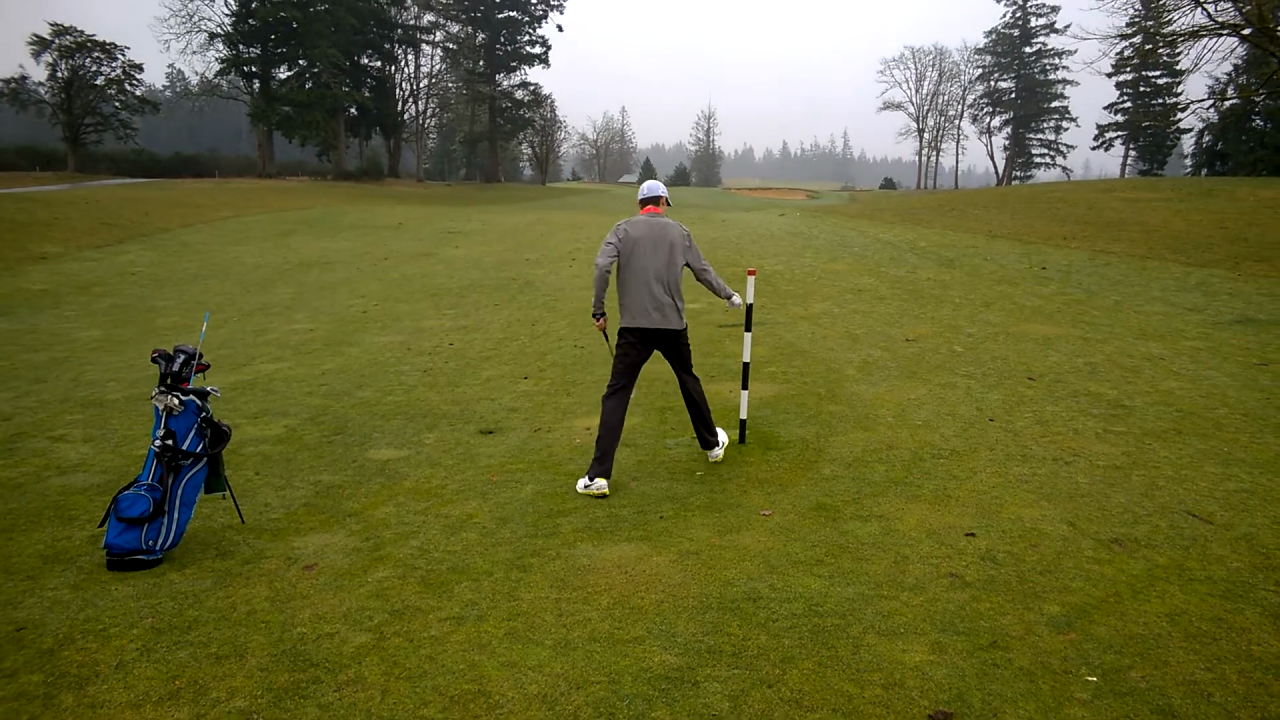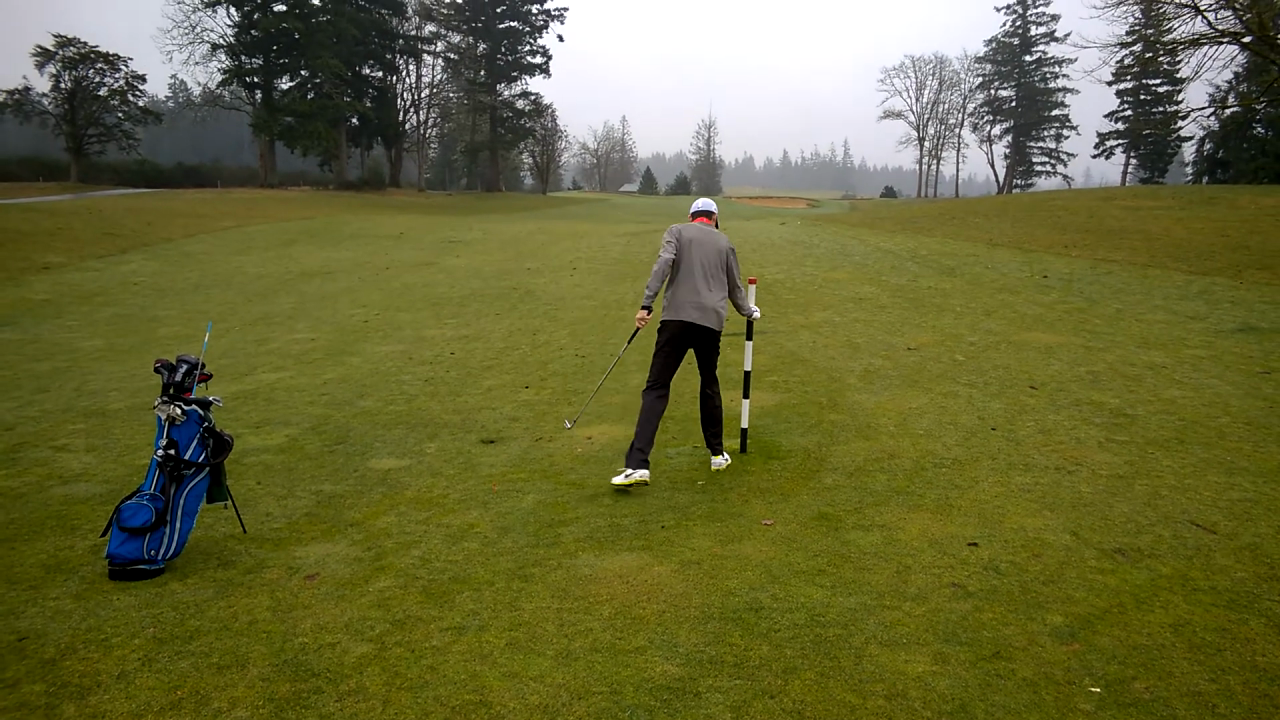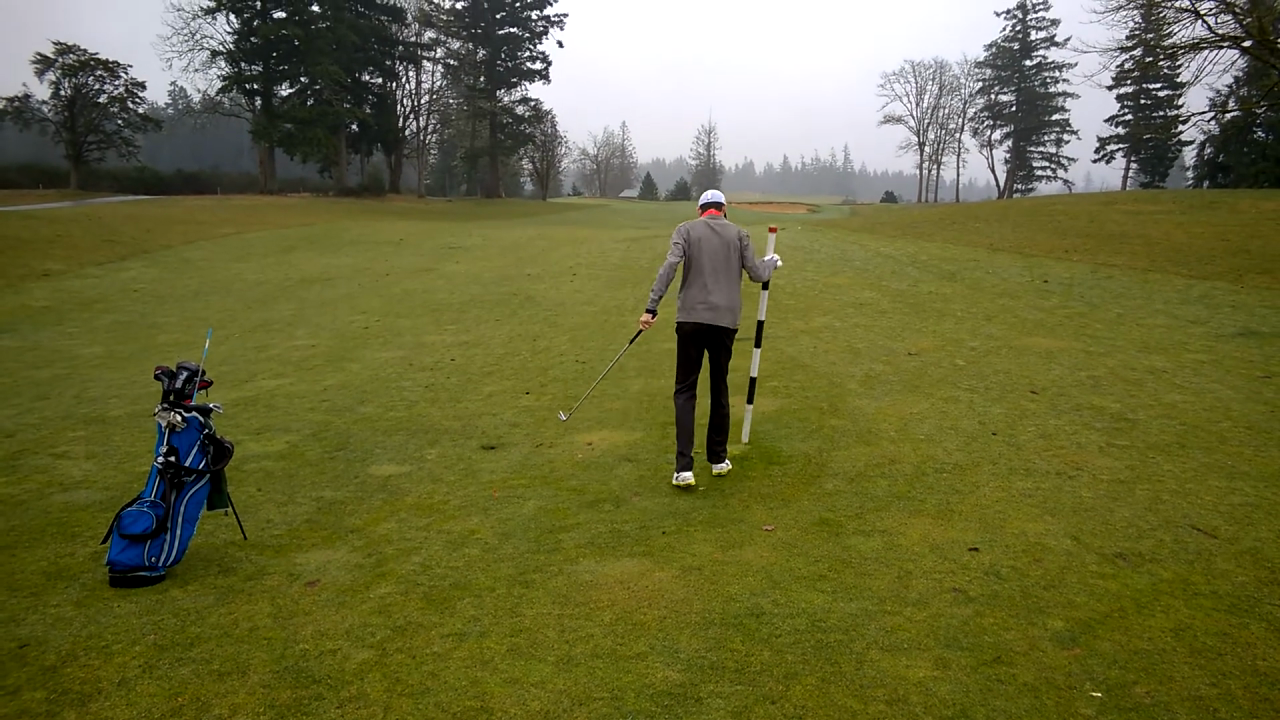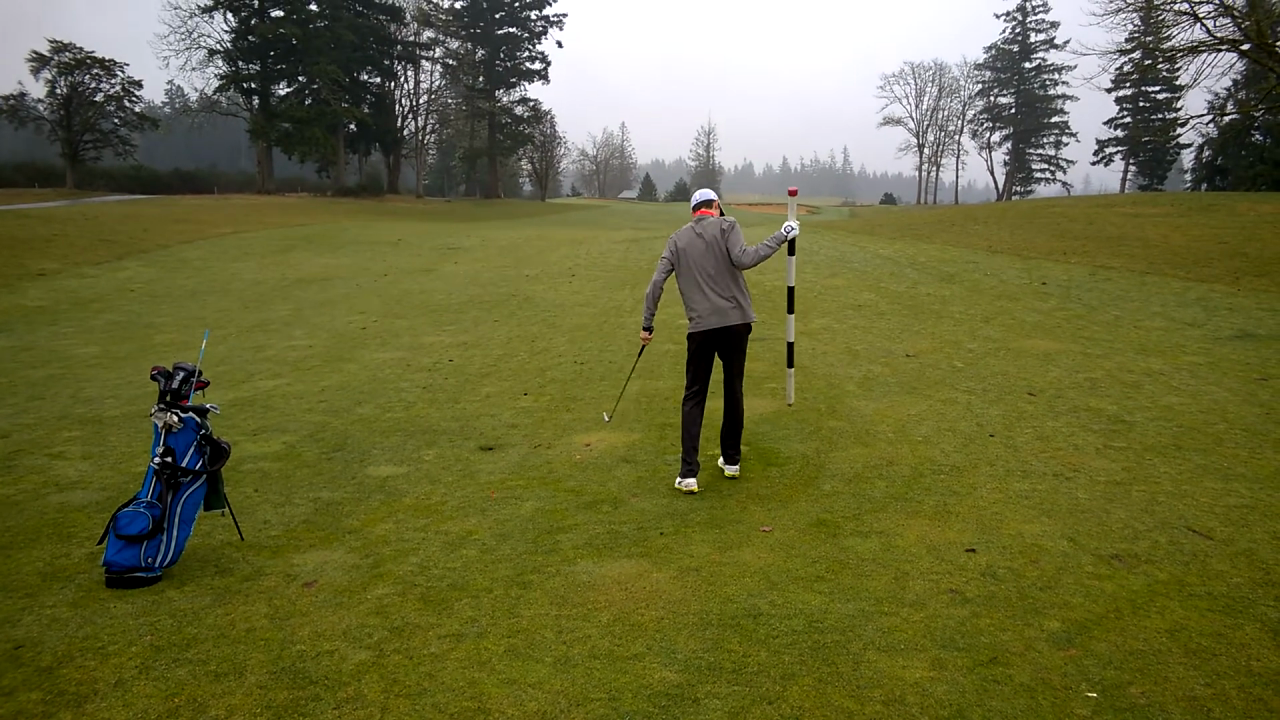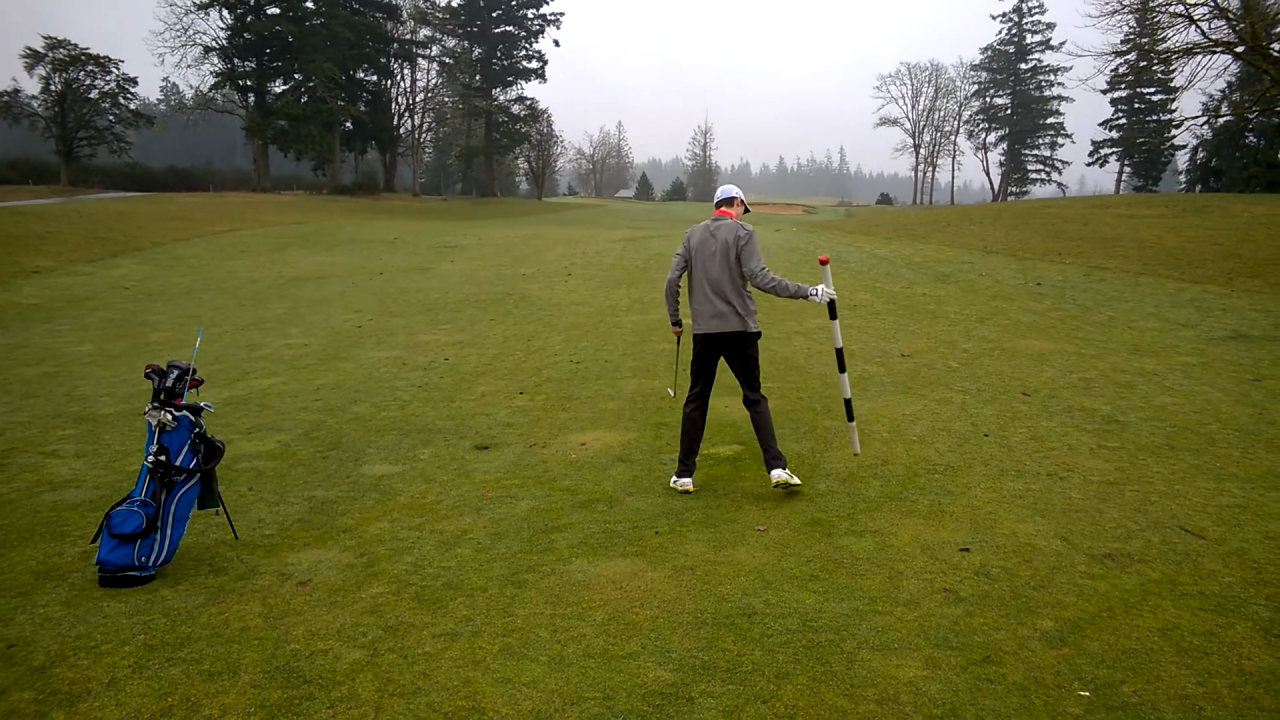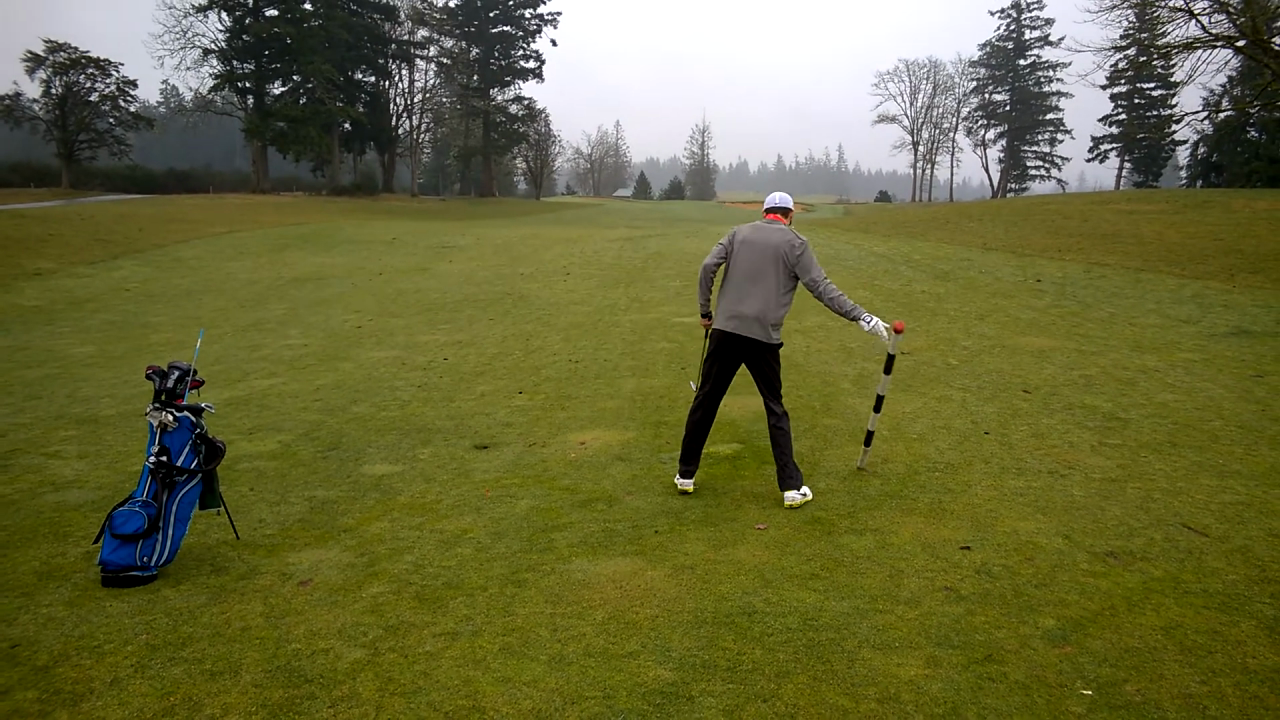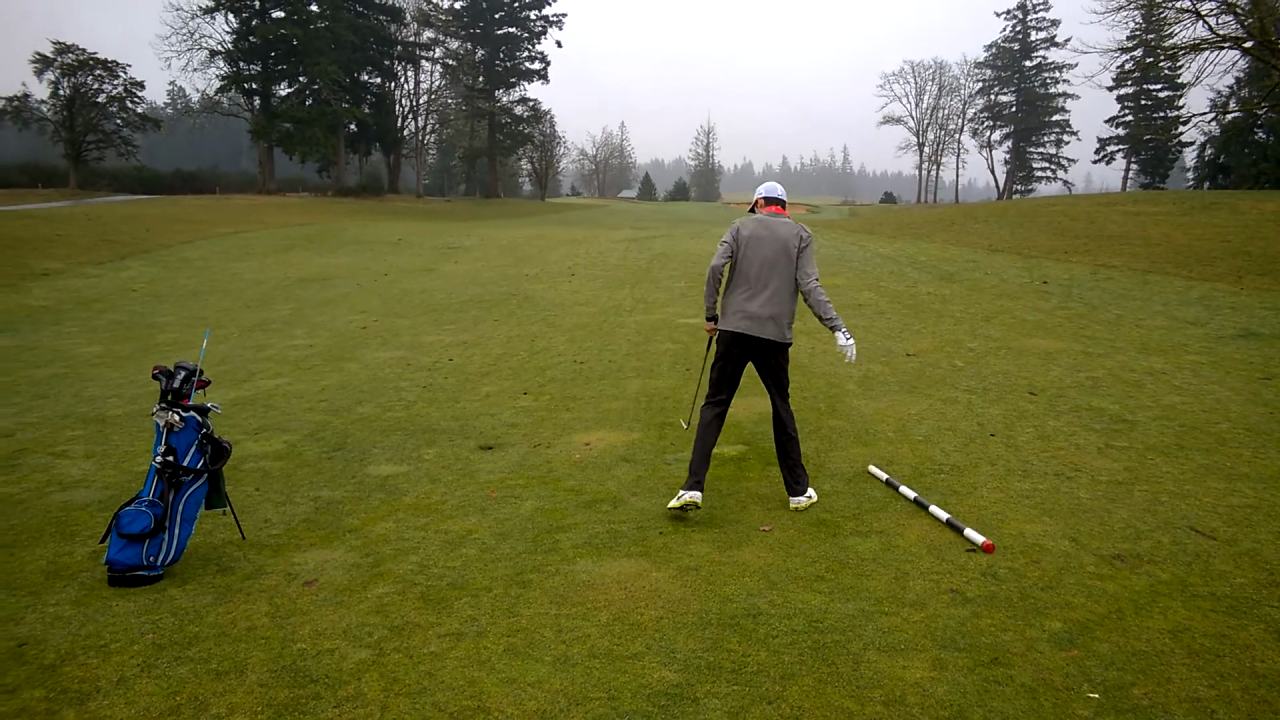
dt=0.3s
person 1, frame 1
left shoulder: (623, 228)
right shoulder: (678, 231)
left elbow: (603, 265)
right elbow: (703, 272)
left wrist: (598, 309)
right wrist: (730, 295)
left hip: (636, 324)
right hip: (672, 322)
left knee: (616, 395)
right knee: (688, 379)
left ankle: (599, 475)
right ankle: (712, 442)
person 1, frame 2
left shoulder: (677, 231)
right shoulder: (724, 242)
left elbow: (664, 263)
right elbow: (735, 288)
left wrist: (646, 305)
right wrist: (748, 311)
left hip: (677, 320)
right hip: (711, 323)
left knee: (656, 390)
right knee: (709, 385)
left ankle: (637, 465)
right ankle: (716, 453)
person 1, frame 3
left shoulder: (685, 230)
right shoulder: (738, 233)
left elbow: (669, 266)
right elbow: (758, 274)
left wrist: (651, 308)
right wrist: (771, 263)
left hip: (691, 319)
right hip: (725, 321)
left knee: (685, 391)
right knee: (719, 388)
left ankle: (685, 467)
right ankle: (718, 458)
person 1, frame 4
left shoulder: (677, 239)
right shoulder: (726, 225)
left elbow: (657, 282)
right elbow: (743, 260)
left wrist: (647, 324)
right wrist: (781, 236)
left hip: (701, 327)
right hip: (735, 321)
left knee: (694, 397)
right knee: (733, 389)
left ankle: (688, 473)
right ankle: (731, 459)
person 1, frame 5
left shoulder: (693, 234)
right shoulder: (743, 232)
left elbow: (672, 279)
right elbow: (760, 278)
left wrist: (674, 318)
right wrist: (808, 292)
left hip: (704, 330)
right hip: (739, 329)
left knee: (697, 399)
right knee: (754, 398)
left ankle: (683, 474)
right ankle: (777, 467)
person 1, frame 6
left shoulder: (739, 232)
right shoulder: (796, 242)
left elbow: (708, 267)
right elbow: (822, 288)
left wrist: (705, 311)
right wrist: (862, 317)
left hip: (725, 330)
right hip: (763, 336)
left knee: (706, 400)
right knee: (775, 408)
left ankle: (686, 474)
right ankle: (792, 486)
person 1, frame 7
left shoulder: (741, 226)
right shoulder: (801, 234)
left elbow: (716, 268)
right elbow: (810, 286)
left wrist: (712, 314)
right wrist: (838, 330)
left hip: (735, 330)
right hip: (775, 335)
left knee: (714, 406)
right knee: (781, 409)
left ankle: (693, 488)
right ankle: (799, 490)
